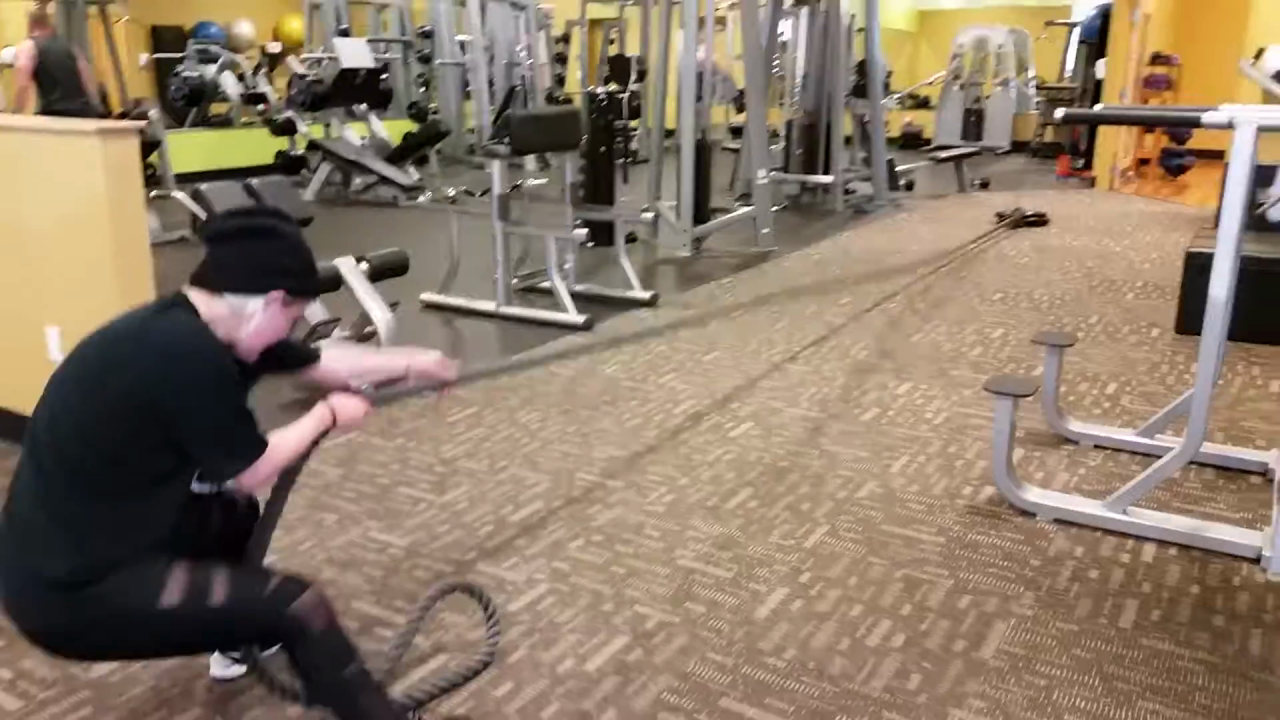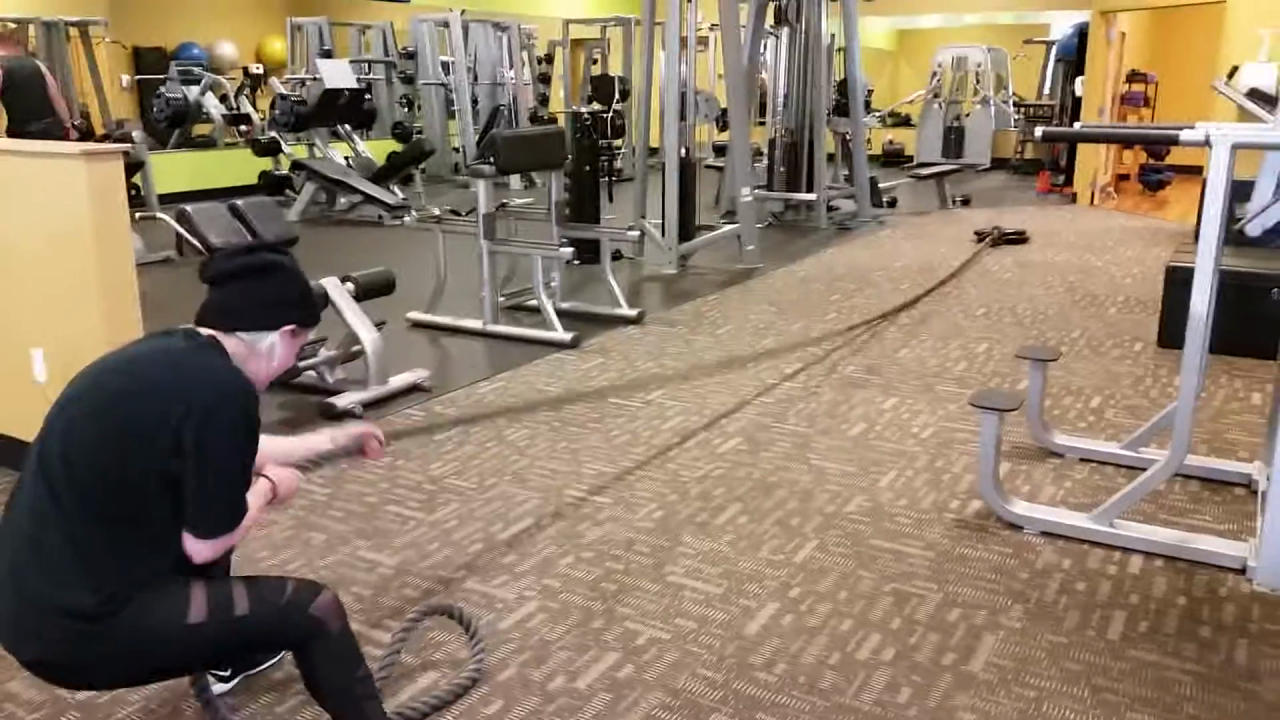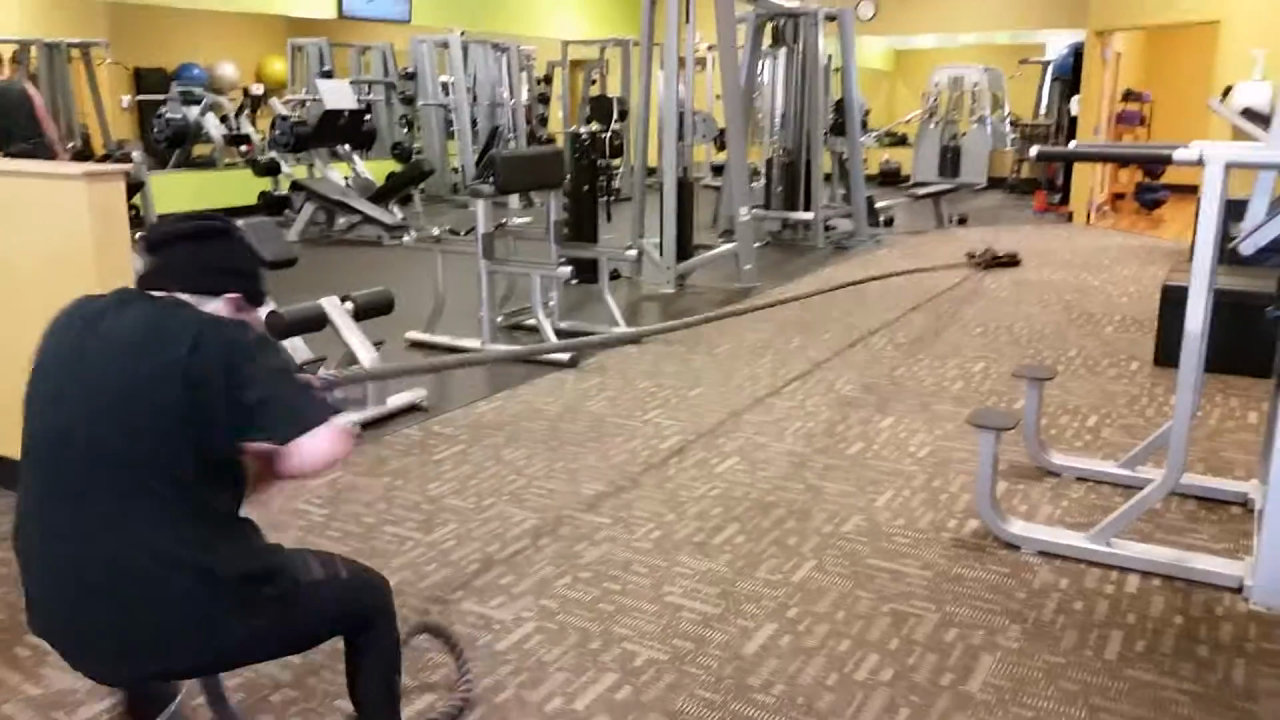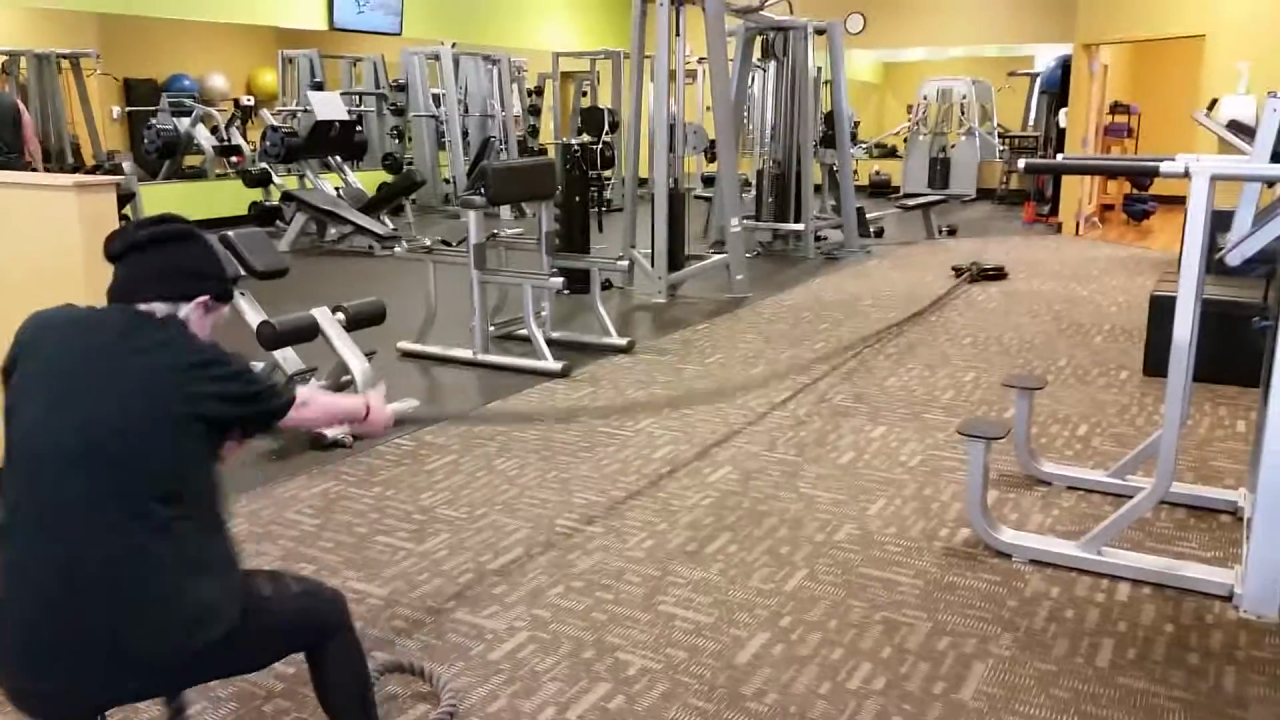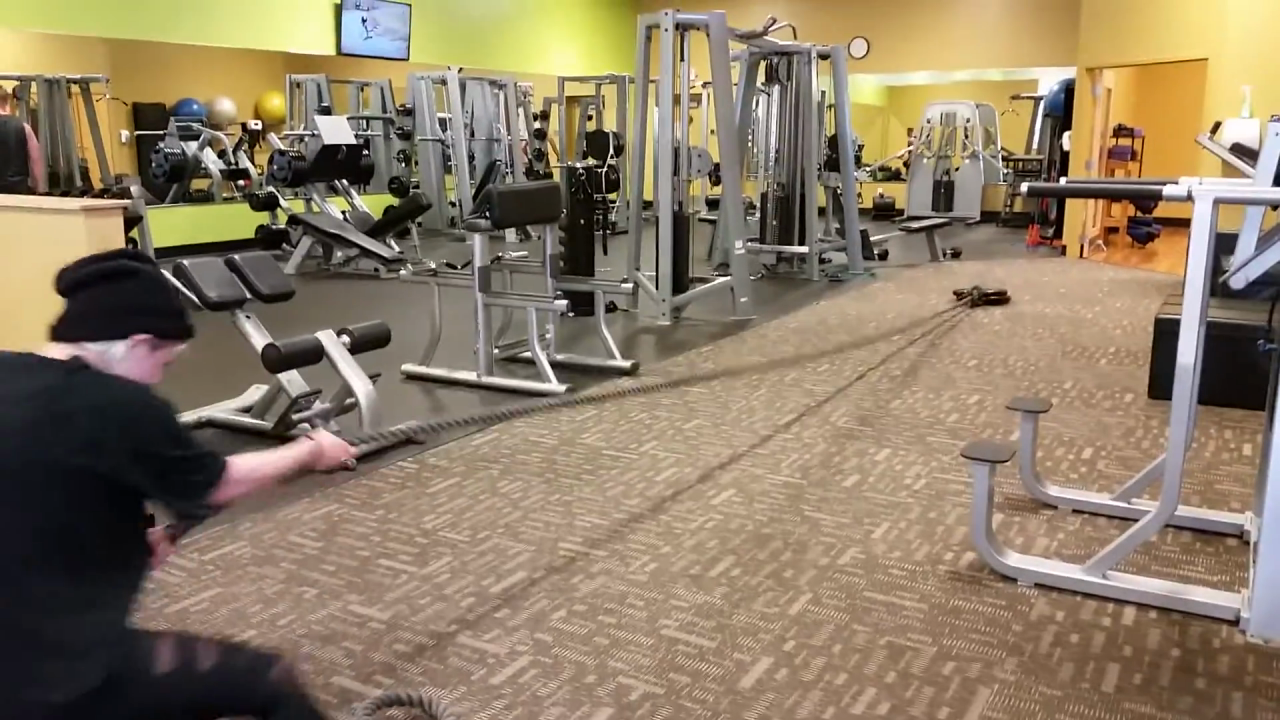
dt=0.3s
person 1, frame 1
left shoulder: (190, 328)
right shoulder: (185, 354)
left elbow: (320, 364)
right elbow: (253, 471)
left wrist: (414, 364)
right wrist: (329, 414)
left hip: (77, 546)
right hip: (75, 592)
left knee: (230, 508)
right knee: (300, 607)
left ankle: (239, 641)
person 1, frame 2
left shoulder: (174, 353)
right shoulder: (221, 390)
right elbow: (206, 544)
left wrist: (336, 438)
right wrist: (270, 485)
left hip: (43, 584)
right hip: (77, 623)
left knee: (210, 529)
right knee: (312, 612)
left ankle: (229, 659)
person 1, frame 3
left shoulder: (76, 322)
right shoulder: (220, 341)
right elbow: (318, 449)
right wrist: (267, 464)
left hip: (66, 614)
right hip: (196, 609)
right knee: (367, 597)
person 1, frame 4
left shoulder: (41, 333)
right shoulder: (195, 366)
right elbow: (291, 409)
right wrist: (366, 412)
right hip: (161, 630)
right knee: (323, 612)
person 1, frame 5
right shoulder: (115, 409)
right elbow: (221, 484)
left wrist: (129, 535)
right wrist: (312, 453)
right hip: (49, 676)
right knee: (263, 679)
